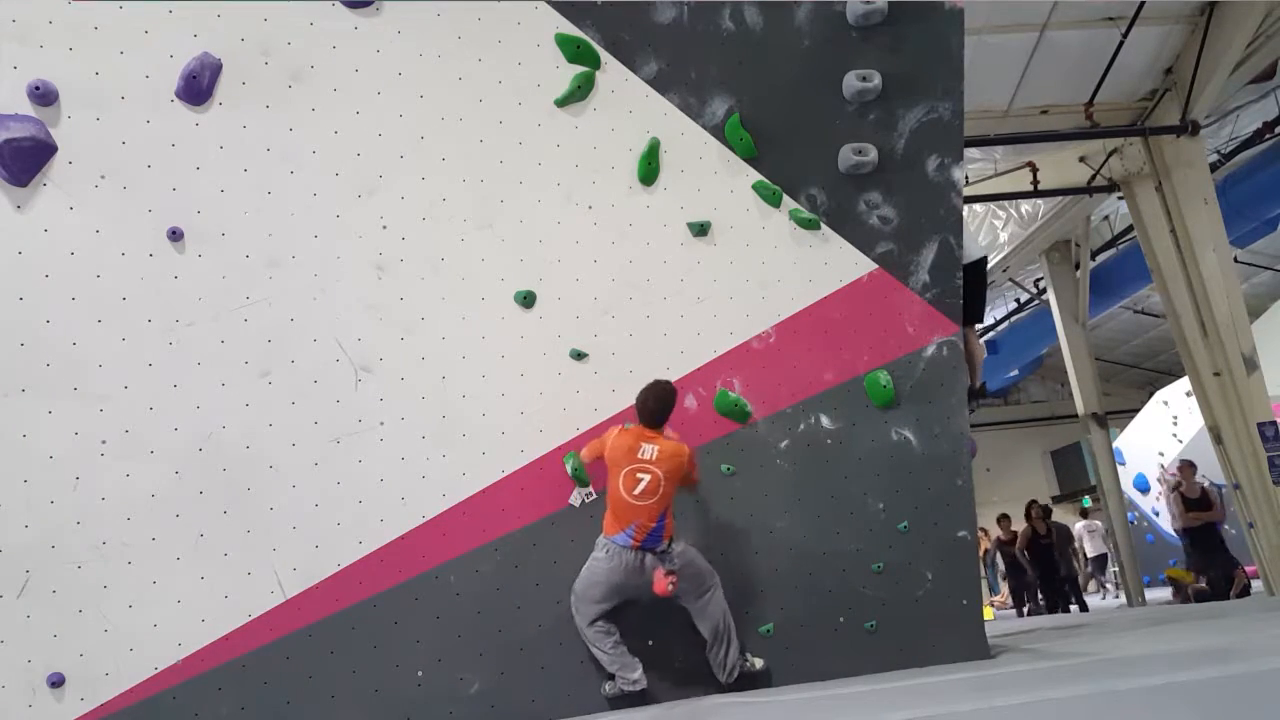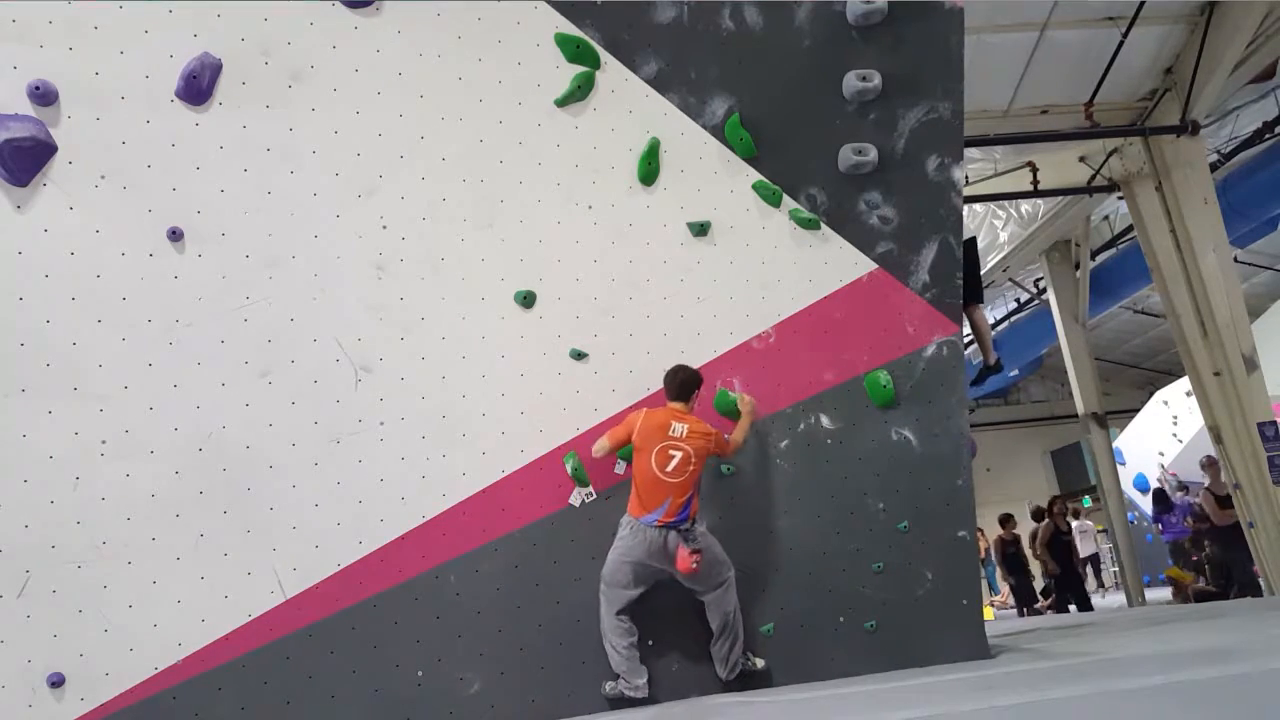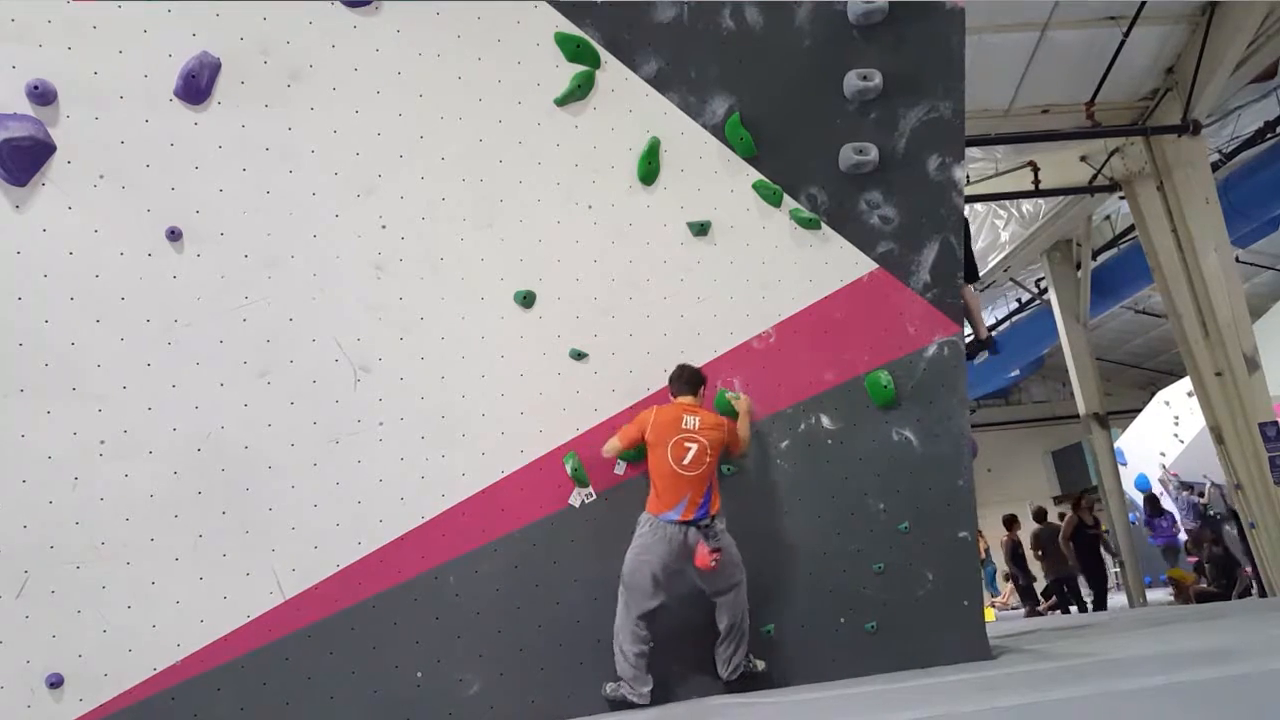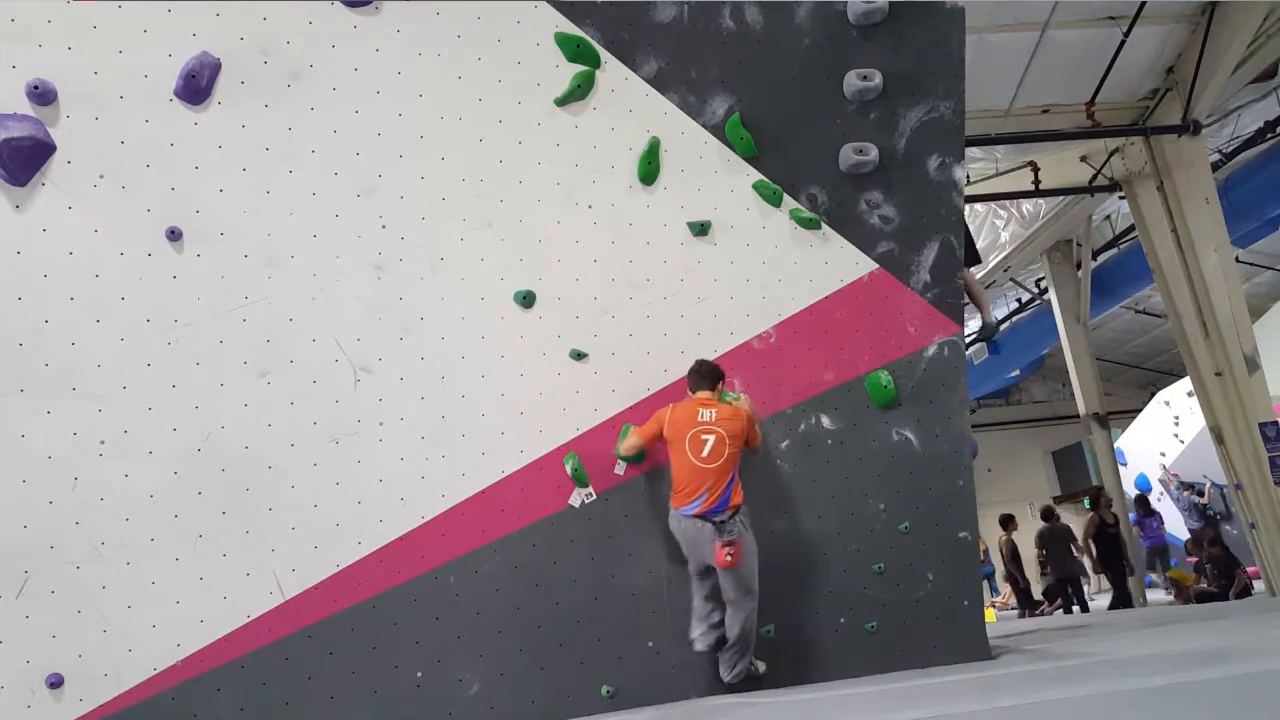
dt=0.4s
person 1, frame 1
left shoulder: (615, 438)
right shoulder: (680, 453)
left elbow: (585, 457)
right elbow: (691, 484)
left hip: (615, 552)
right hip: (661, 552)
left knee: (583, 607)
right knee: (707, 591)
left ankle: (627, 677)
right ankle: (730, 667)
person 1, frame 2
left shoulder: (642, 419)
right shoulder: (705, 432)
left elbow: (598, 451)
right elbow: (733, 445)
left wrist: (628, 438)
right wrist: (747, 413)
left hip: (639, 531)
right hip: (685, 533)
left knee: (613, 602)
right knee: (721, 587)
left ankle: (631, 682)
right ankle: (732, 666)
person 1, frame 3
left shoulder: (653, 417)
right shoulder: (720, 424)
left elbow: (608, 451)
right elbow: (740, 447)
left wrist: (627, 435)
right wrist: (744, 413)
left hip: (659, 528)
right hip: (705, 530)
left knee: (633, 606)
right knee: (731, 590)
left ankle: (633, 686)
right ankle: (733, 667)
person 1, frame 4
left shoulder: (669, 414)
right shoulder: (739, 416)
left elbow: (625, 450)
right elbow: (754, 443)
left wrist: (633, 433)
left hip: (684, 519)
right hip: (727, 522)
left knee: (702, 572)
right knee: (742, 596)
left ankle: (705, 635)
right ankle: (736, 670)
